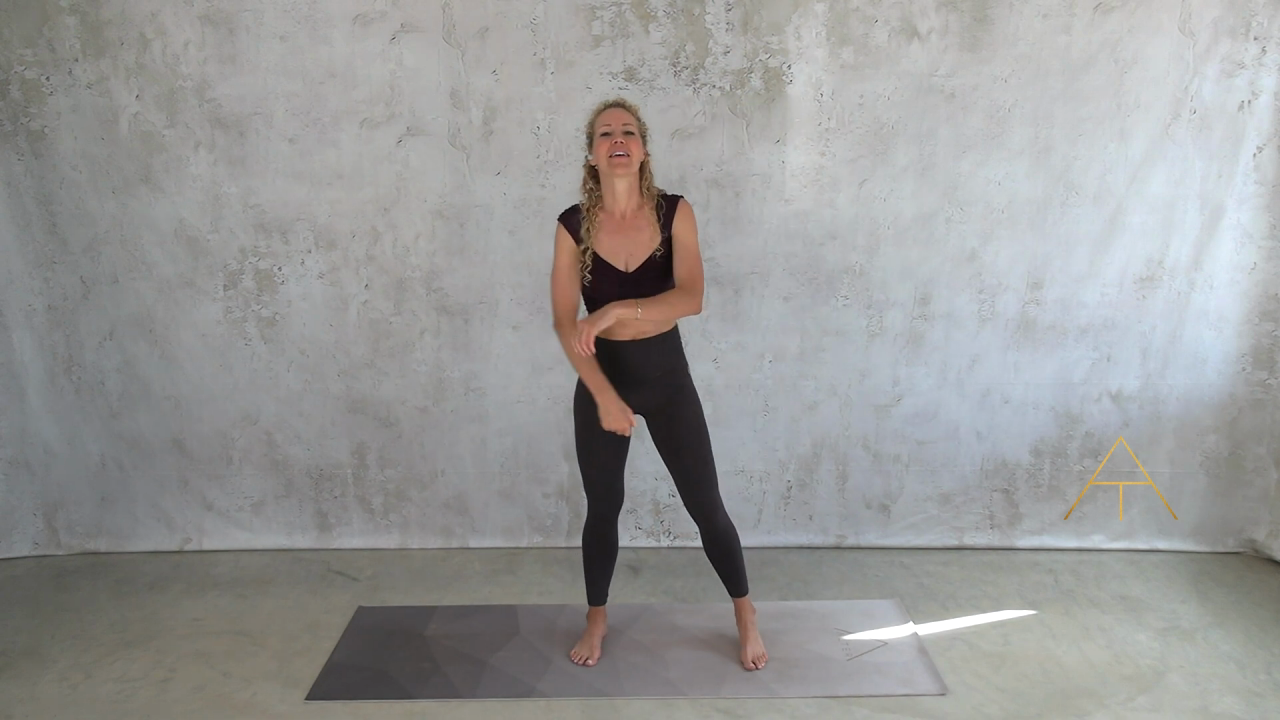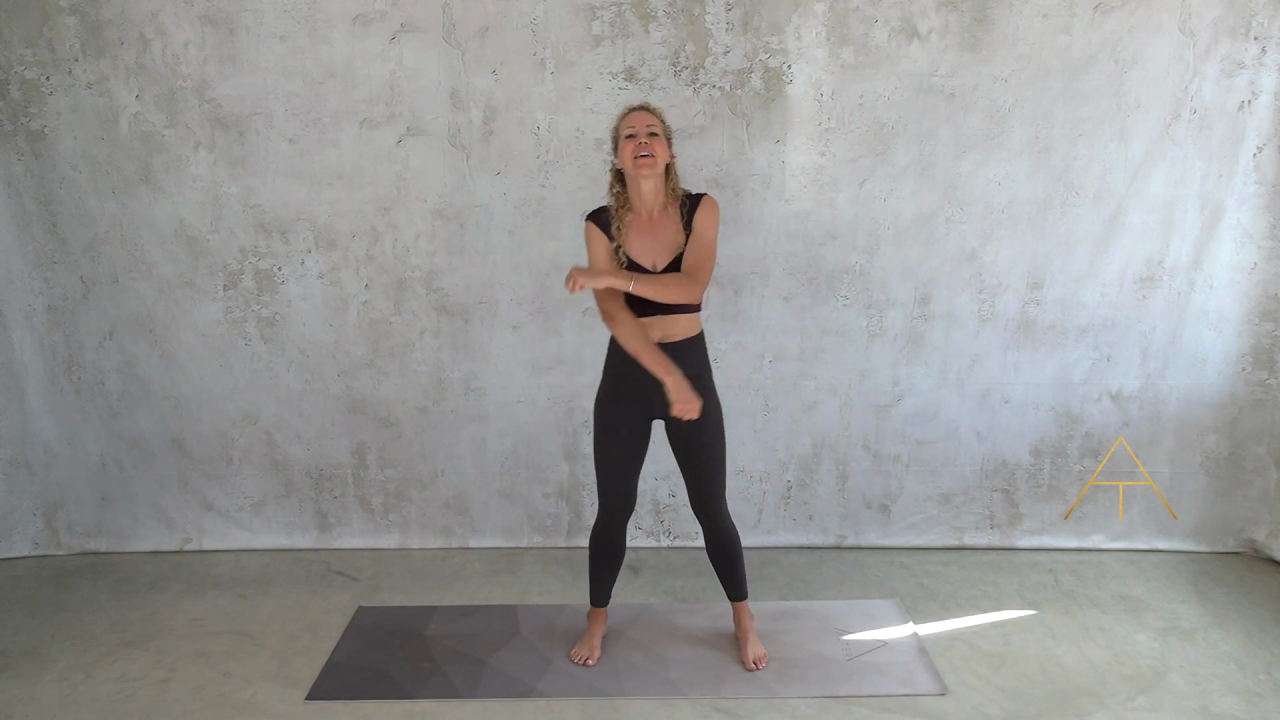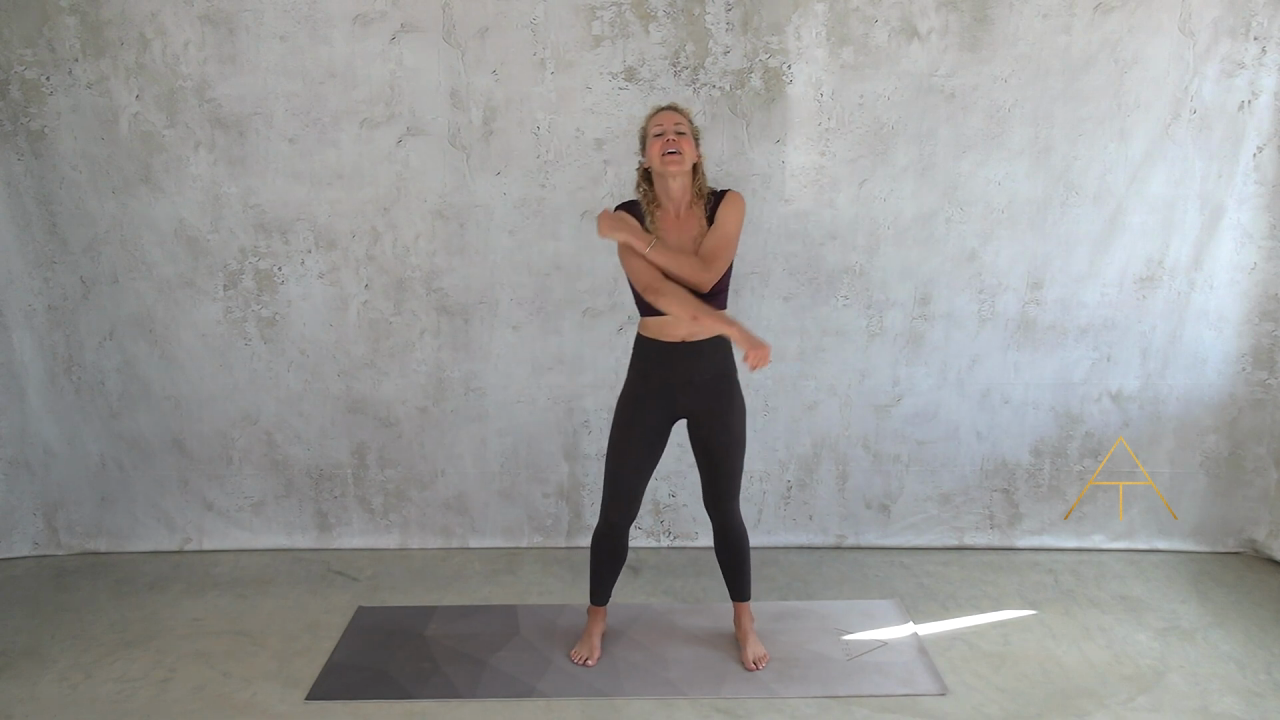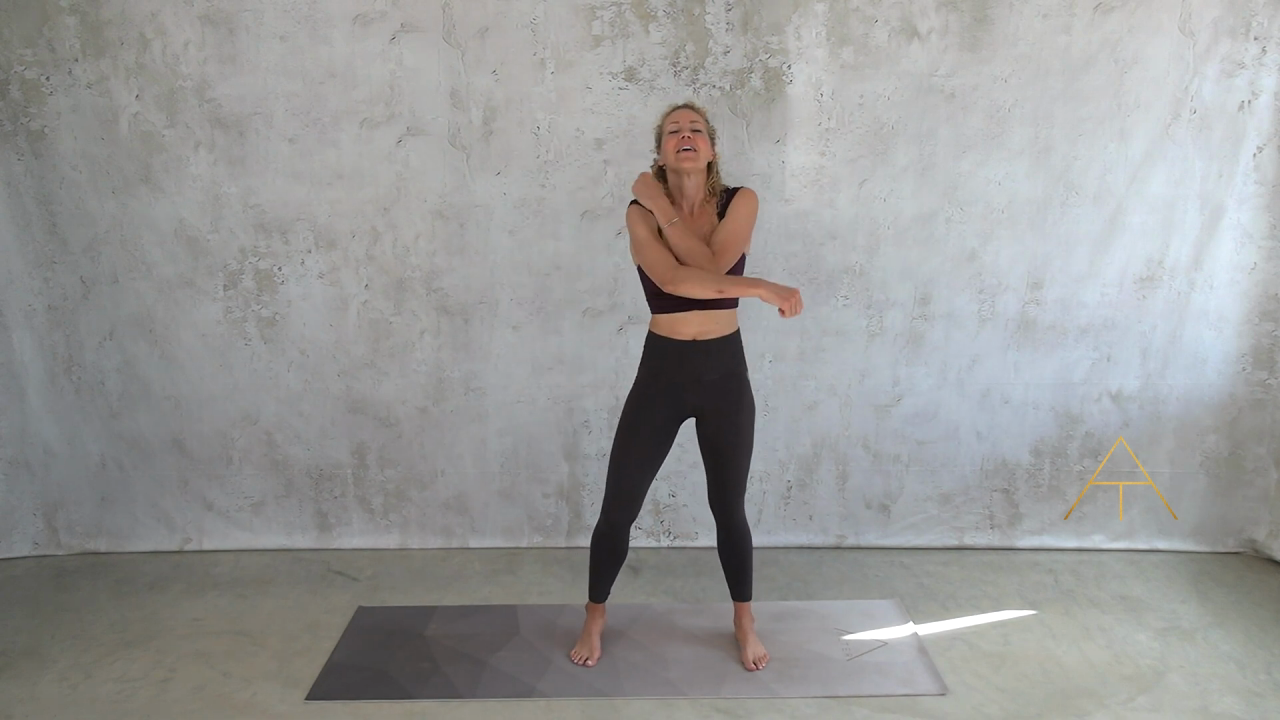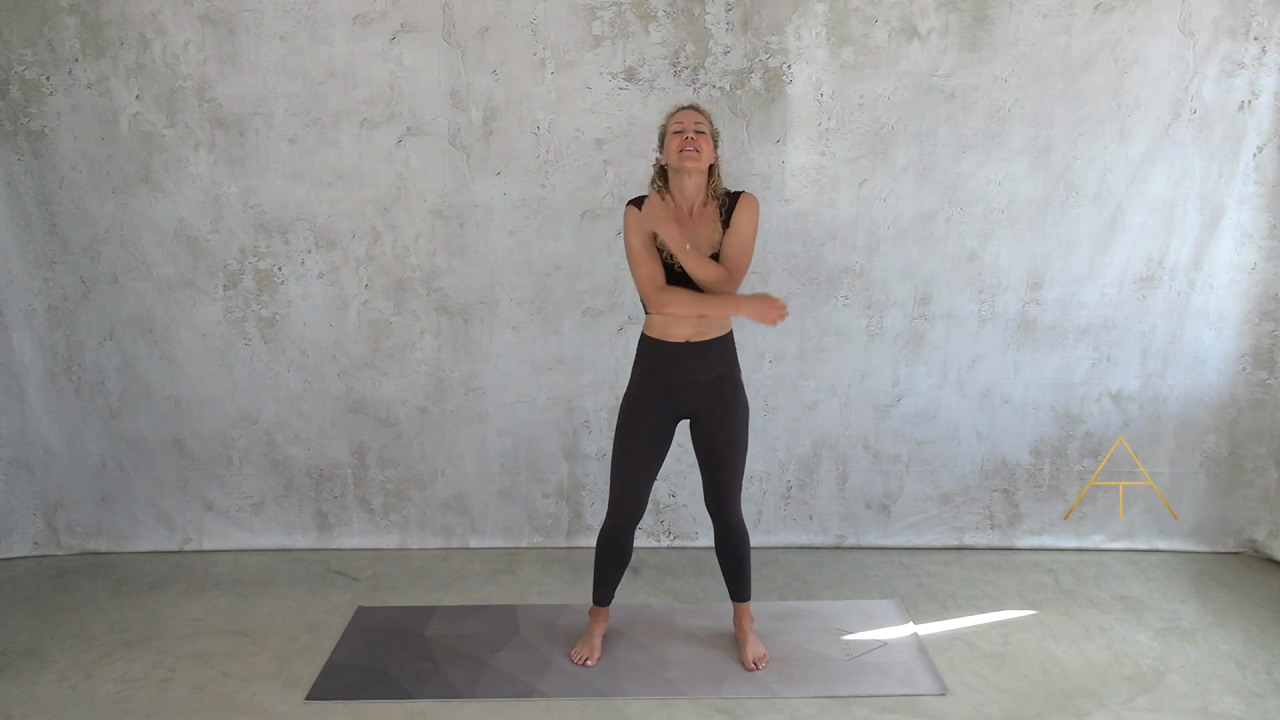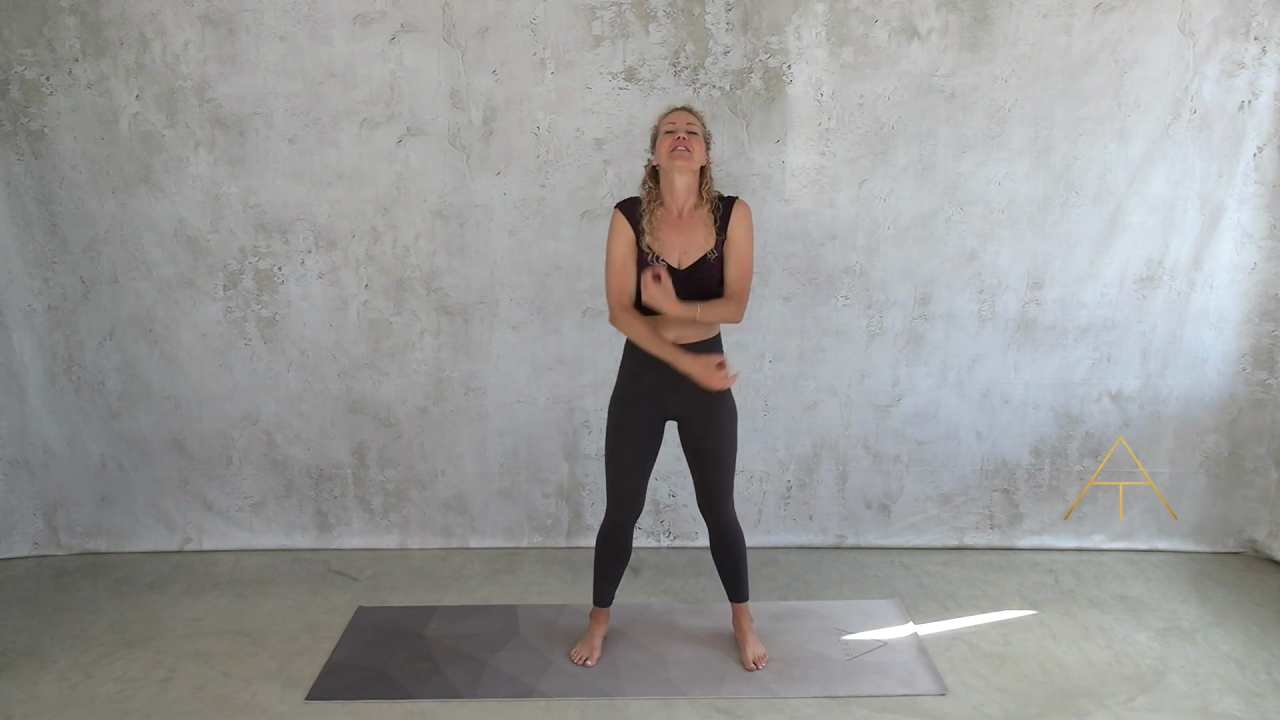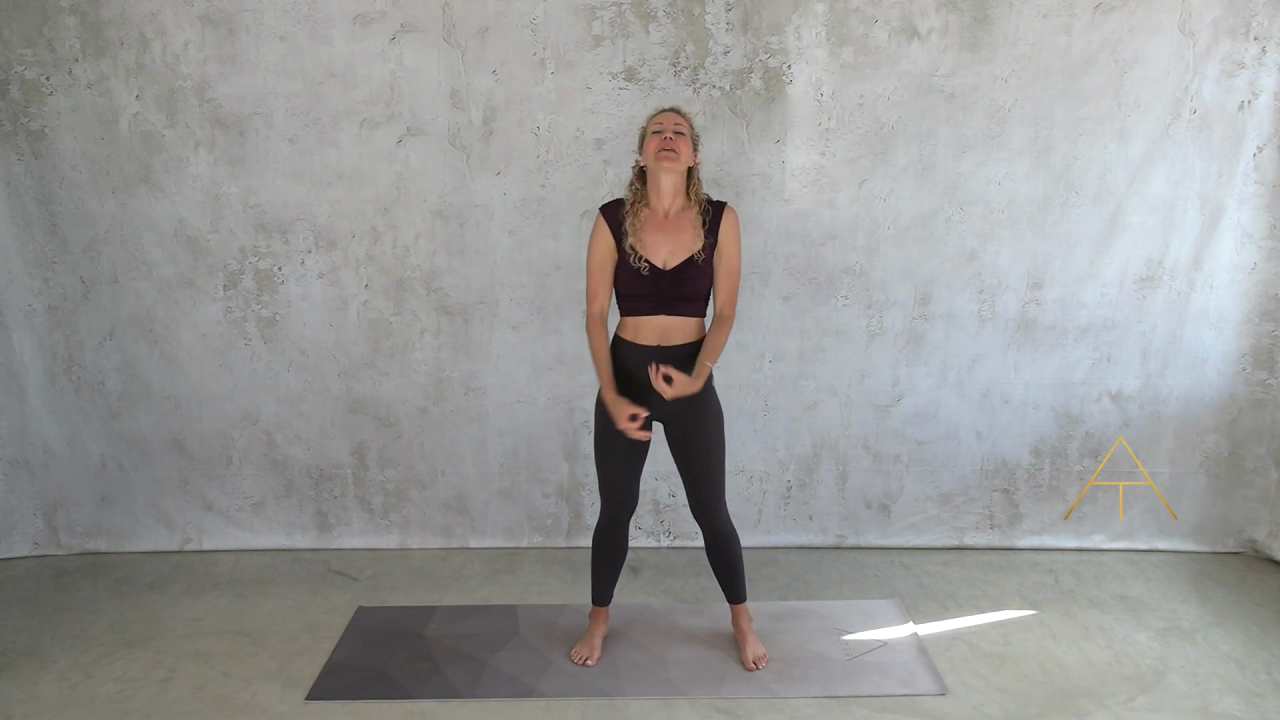
dt=0.2s
person 1, frame 1
left shoulder: (675, 210)
right shoulder: (573, 225)
left elbow: (691, 298)
right elbow: (566, 324)
left wrist: (610, 313)
right wrist: (603, 395)
left hip: (665, 369)
right hip: (601, 374)
left knee: (706, 503)
right knee: (603, 507)
left ankle: (745, 614)
right ankle: (596, 618)
person 1, frame 2
left shoulder: (701, 209)
right shoulder: (600, 225)
left elbow: (690, 288)
right elbow: (614, 316)
left wrist: (606, 276)
right wrist: (669, 378)
left hip: (689, 370)
right hip: (627, 375)
left knee: (711, 508)
right knee: (614, 508)
left ankle: (743, 619)
right ankle: (598, 618)
person 1, frame 3
left shoulder: (726, 205)
right shoulder: (628, 218)
left elbow: (702, 275)
right elbow: (658, 293)
left wrist: (634, 238)
right wrist: (737, 331)
left hip: (714, 373)
right hip: (651, 373)
left knee: (724, 507)
right knee: (619, 508)
left ankle: (744, 620)
right ankle: (596, 618)
person 1, frame 4
left shoulder: (739, 202)
right shoulder: (641, 210)
left elbow: (713, 262)
right elbow: (676, 279)
left wrist: (666, 211)
right wrist: (764, 289)
left hip: (724, 371)
right hip: (661, 372)
left knee: (728, 507)
right knee: (618, 505)
left ankle: (744, 621)
right ankle: (594, 617)
person 1, frame 5
left shoulder: (740, 207)
right shoulder: (641, 212)
left elbow: (725, 281)
right elbow: (658, 298)
left wrist: (674, 231)
right wrist: (751, 304)
left hip: (718, 375)
right hip: (655, 373)
left knee: (725, 506)
right knee: (623, 508)
left ankle: (743, 620)
right ankle: (597, 619)
person 1, frame 6
left shoulder: (732, 214)
right shoulder: (628, 217)
left elbow: (736, 302)
right elbow: (621, 310)
left wrist: (677, 309)
right wrist: (686, 362)
left hip: (706, 380)
right hip: (640, 377)
left knee: (719, 508)
right knee: (621, 509)
left ankle: (742, 621)
right ankle: (599, 619)
person 1, frame 7
left shoulder: (719, 219)
right shoulder: (612, 220)
left elbow: (725, 312)
right elbow: (597, 313)
left wrist: (698, 375)
right wrist: (610, 395)
left hip: (690, 377)
right hip: (627, 375)
left knee: (711, 510)
right knee: (616, 509)
left ankle: (742, 620)
right ankle: (599, 619)
